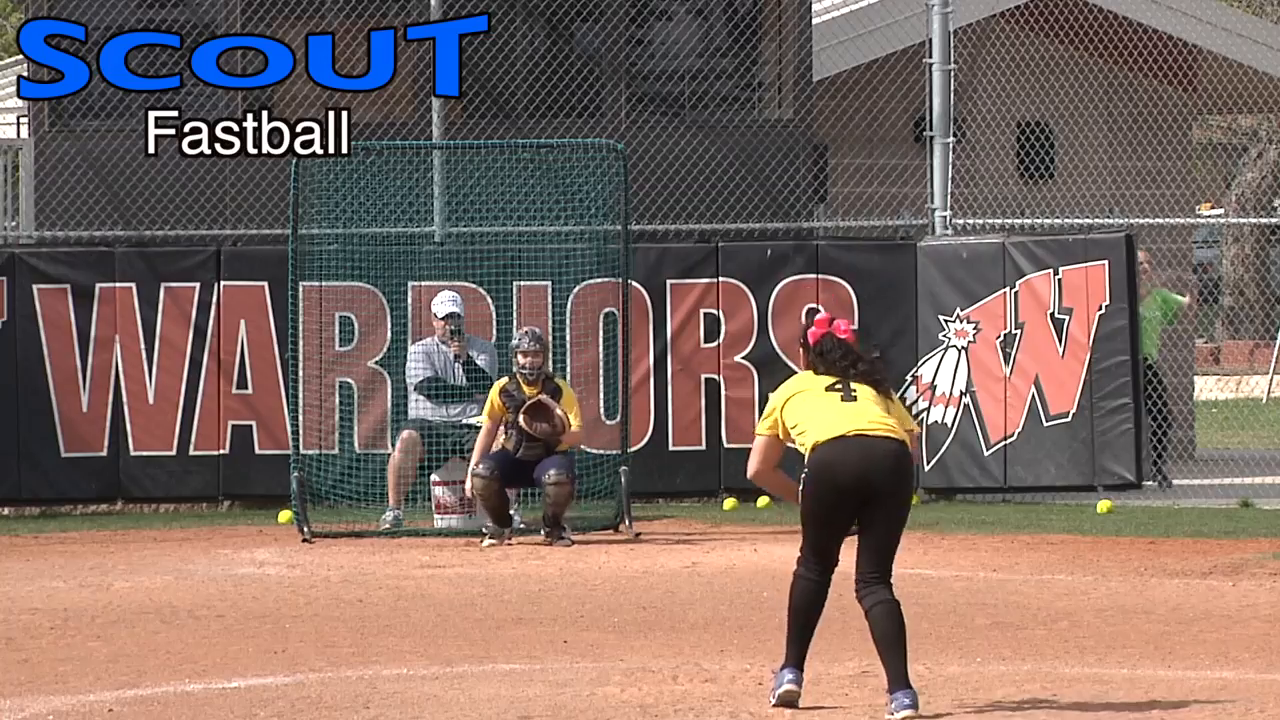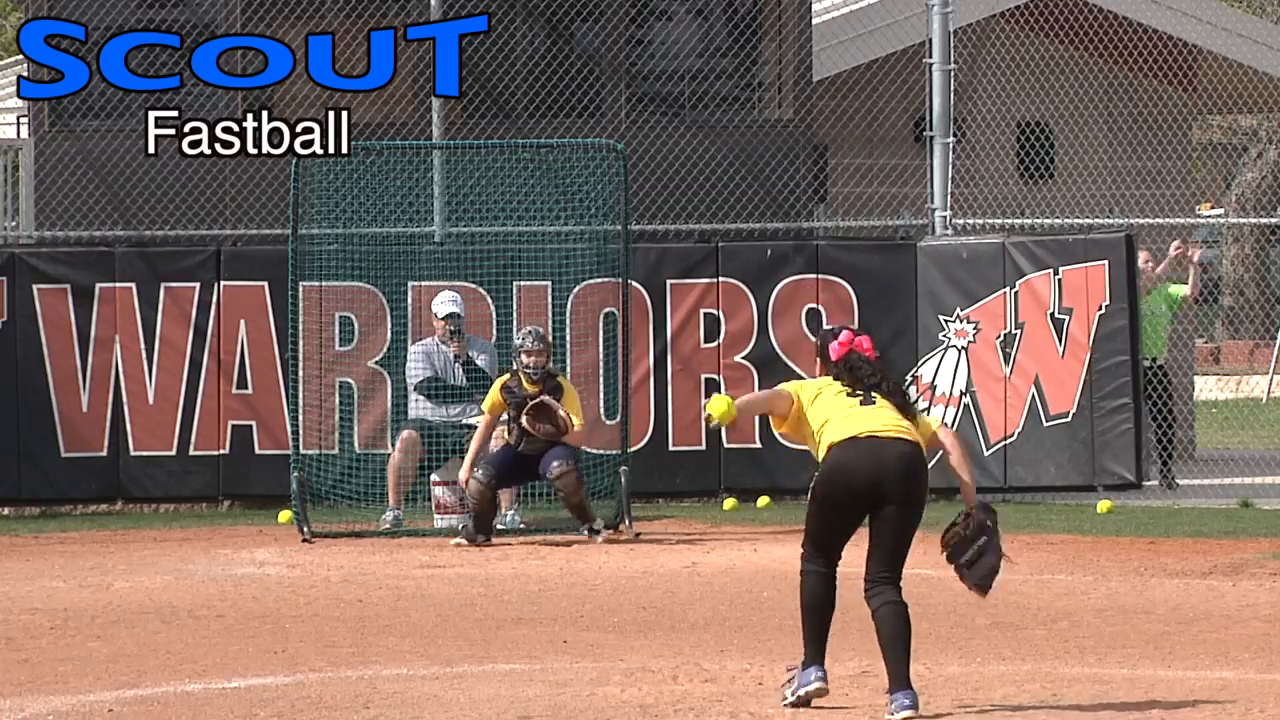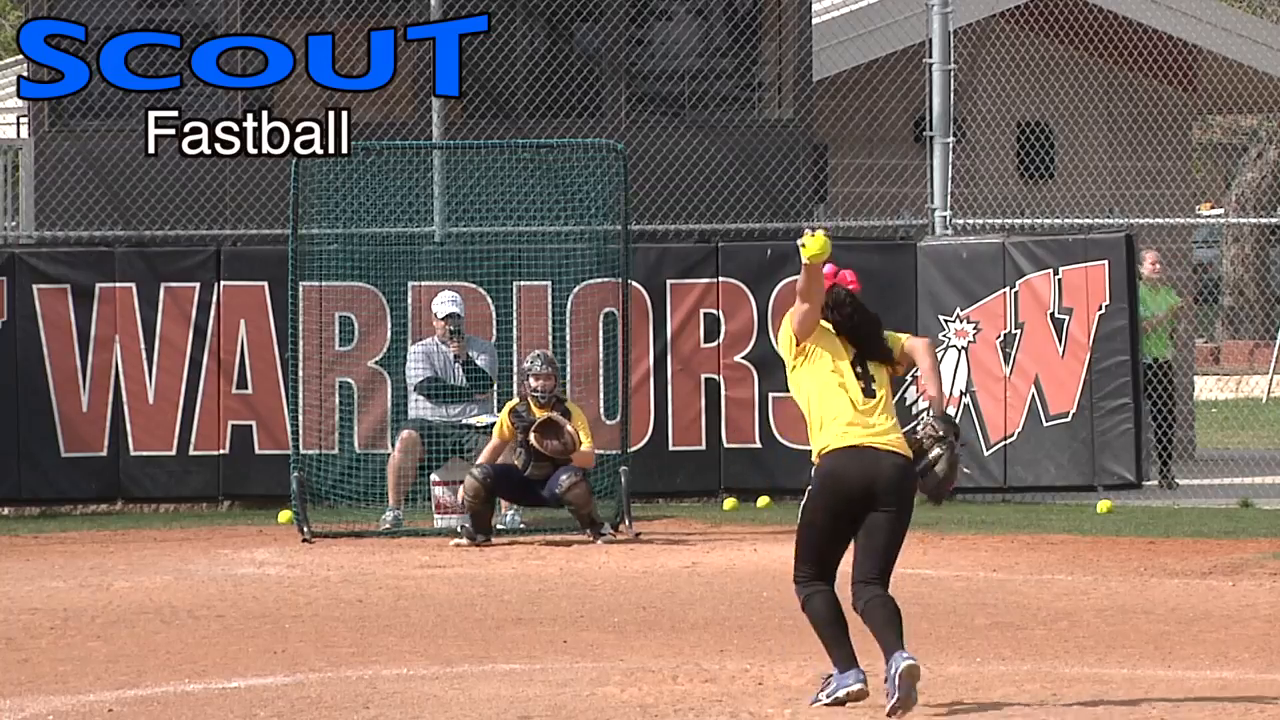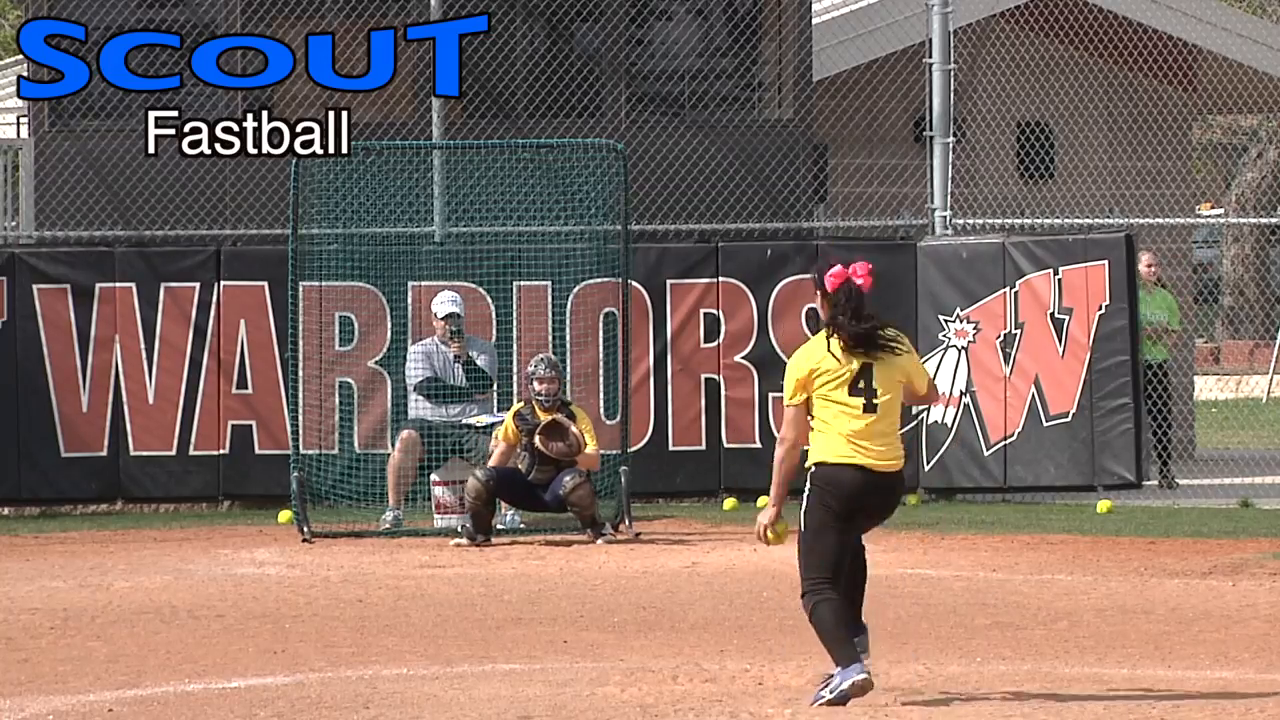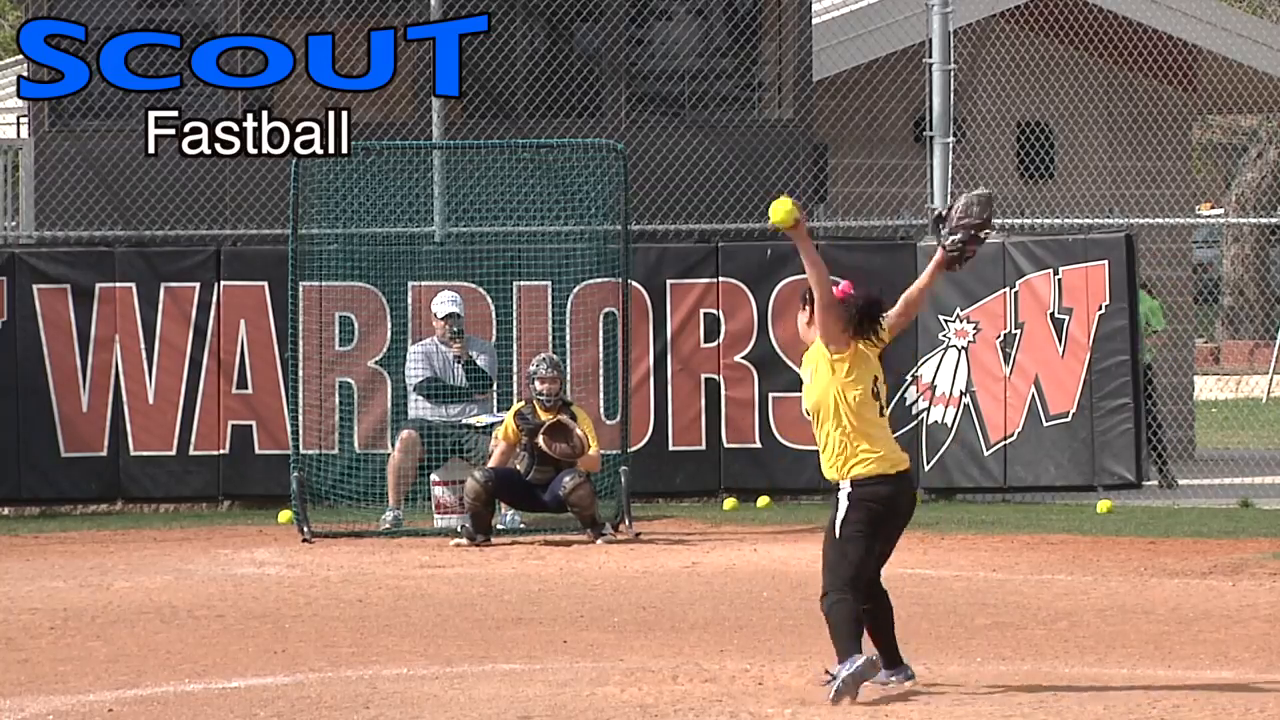
dt=0.2s
person 1, frame 1
left shoulder: (788, 389)
right shoulder: (876, 383)
left elbow: (757, 469)
right elbow: (913, 443)
left wrist: (800, 495)
left hip: (831, 460)
right hip: (890, 458)
left knee: (814, 567)
right knee: (874, 581)
left ankle: (791, 673)
person 1, frame 2
left shoulder: (803, 392)
right shoulder: (892, 398)
left elbow: (768, 397)
right elbow: (948, 440)
left wrist: (734, 408)
right wrist: (972, 502)
left hip: (846, 461)
right hip: (905, 460)
left knee: (818, 562)
right knee: (884, 583)
left ankle: (811, 670)
person 1, frame 3
left shoulder: (802, 338)
right shoulder: (876, 343)
left elbow: (806, 295)
right elbow: (922, 346)
left wrist: (812, 263)
right wrist: (935, 402)
left hip: (841, 467)
right hip: (895, 469)
left knee: (812, 580)
right knee: (871, 588)
left ankle: (847, 673)
right ankle: (898, 658)
person 1, frame 4
left shoulder: (808, 357)
right shoulder: (896, 346)
left elbow: (790, 442)
right elbow: (926, 395)
left wrist: (773, 504)
left hip: (835, 478)
right hip: (888, 481)
left knee: (820, 586)
right knee: (847, 539)
left ankle: (849, 668)
right ankle: (853, 636)
person 1, frame 5
left shoulder: (834, 348)
right shoulder: (865, 344)
left elbow: (824, 293)
right elbow: (902, 309)
right wrist: (937, 265)
left hip: (865, 489)
right hip: (898, 486)
left knee: (840, 590)
right knee: (861, 576)
left ankle: (852, 659)
right ankle: (893, 666)
person 2, frame 1
left shoulder: (483, 348)
right shoulder: (419, 350)
left elbow: (483, 387)
right elbow: (430, 388)
left wrist: (465, 357)
right wrist: (471, 394)
left hip: (473, 427)
right hip: (429, 425)
right knee: (406, 440)
right ankle: (393, 511)
person 2, frame 2
left shoulder: (483, 348)
right shoulder: (419, 350)
left elbow: (483, 387)
right elbow: (430, 388)
left wrist: (465, 358)
right wrist: (471, 394)
left hip: (474, 426)
right hip: (430, 425)
right knee: (407, 439)
left ankle: (511, 512)
right ankle: (394, 510)
person 2, frame 3
left shoulder: (483, 348)
right shoulder: (419, 350)
left elbow: (484, 387)
right elbow: (429, 389)
left wrist: (465, 358)
right wrist: (471, 395)
left hip: (472, 427)
right hip: (429, 425)
right knee: (406, 439)
right ankle: (393, 511)
person 2, frame 4
left shoulder: (482, 348)
right shoulder: (419, 350)
left elbow: (484, 387)
right elbow: (429, 389)
left wrist: (465, 358)
right wrist: (472, 395)
left hip: (473, 427)
right hip: (428, 425)
right knee: (406, 439)
right ankle: (393, 511)
person 2, frame 5
left shoulder: (482, 348)
right shoulder: (419, 351)
left elbow: (484, 387)
right elbow: (428, 389)
left wrist: (466, 359)
right wrist: (470, 394)
left hip: (473, 427)
right hip: (429, 425)
right knee: (406, 439)
right ankle: (393, 511)
person 3, frame 1
left shoulder: (1159, 293)
left elbow: (1187, 306)
right elbow: (1136, 297)
left wrist: (1192, 293)
right wrist: (1156, 285)
left hip: (1149, 363)
left knee: (1161, 417)
left ankle: (1159, 468)
person 3, frame 2
left shoulder: (1164, 290)
left elbow: (1192, 293)
right elbow: (1148, 284)
left wrist: (1194, 266)
right wrist: (1170, 260)
left hip: (1158, 365)
left knee: (1166, 421)
left ankle: (1166, 473)
person 3, frame 3
left shoulder: (1166, 293)
right shoulder: (1135, 292)
left elbow: (1177, 327)
right elbow: (1141, 327)
left wrist: (1177, 316)
right wrist: (1167, 316)
left hip: (1162, 363)
right hip: (1138, 364)
left knee: (1166, 420)
left ankle: (1165, 473)
person 3, frame 4
left shoulder: (1165, 298)
left elbow: (1173, 332)
left wrist: (1166, 338)
right wrist: (1150, 332)
left hip: (1157, 364)
left knee: (1162, 421)
left ankle: (1165, 473)
person 3, frame 5
left shoulder: (1146, 300)
left elbow: (1157, 332)
left wrist: (1146, 339)
left hip: (1140, 366)
left knee: (1150, 420)
left ankle: (1163, 472)
person 4, frame 1
left shoulder: (559, 389)
right shoulder: (503, 389)
left elbow: (576, 438)
right elbow: (488, 430)
right wrist: (472, 470)
left hip: (550, 458)
right hip: (513, 459)
left knee: (559, 477)
right knee: (483, 472)
left ankle: (553, 528)
right ankle: (500, 527)
person 4, frame 2
left shoulder: (561, 387)
right shoulder: (504, 385)
left elbow: (578, 437)
right elbow: (487, 425)
right wrist: (468, 463)
left hip: (552, 451)
right hip: (518, 453)
left knee: (563, 470)
right knee: (481, 478)
left ankle: (590, 523)
right ankle: (478, 530)
person 4, frame 3
left shoulder: (570, 412)
right shoulder: (514, 409)
left elbow: (589, 460)
right elbow: (495, 446)
right wrist: (469, 478)
left hip: (556, 477)
right hip: (524, 479)
left knee: (572, 480)
right knee: (478, 476)
left ankle: (595, 528)
right ankle: (477, 532)
person 4, frame 4
left shoulder: (575, 416)
right shoulder: (519, 413)
left elbow: (595, 463)
right elbow: (503, 452)
left wrist: (574, 453)
right wrist: (480, 485)
left hip: (560, 488)
right hip: (526, 484)
left knee: (576, 481)
right knee: (480, 478)
left ankle: (595, 529)
right ankle: (478, 532)
person 4, frame 5
left shoulder: (576, 417)
right shoulder: (519, 413)
left elbow: (596, 464)
right elbow: (503, 451)
right wrist: (480, 487)
left hip: (560, 489)
right hip: (525, 485)
left knee: (576, 481)
right knee: (479, 480)
left ankle: (595, 529)
right ankle: (478, 532)
